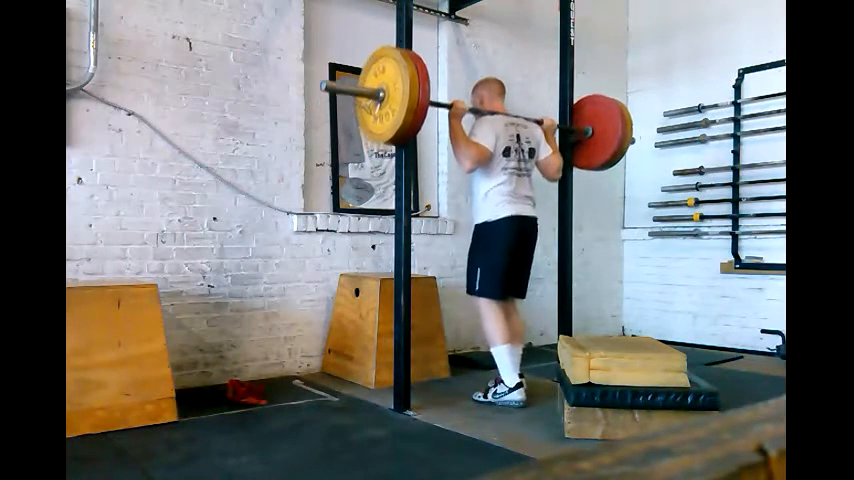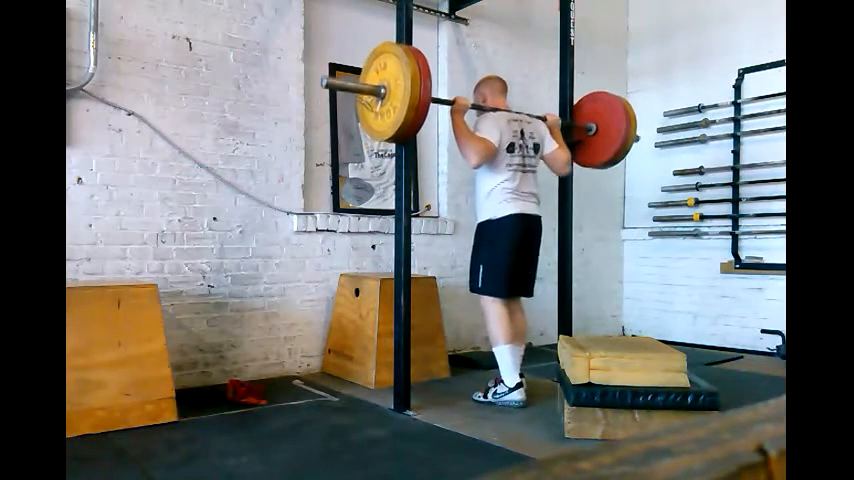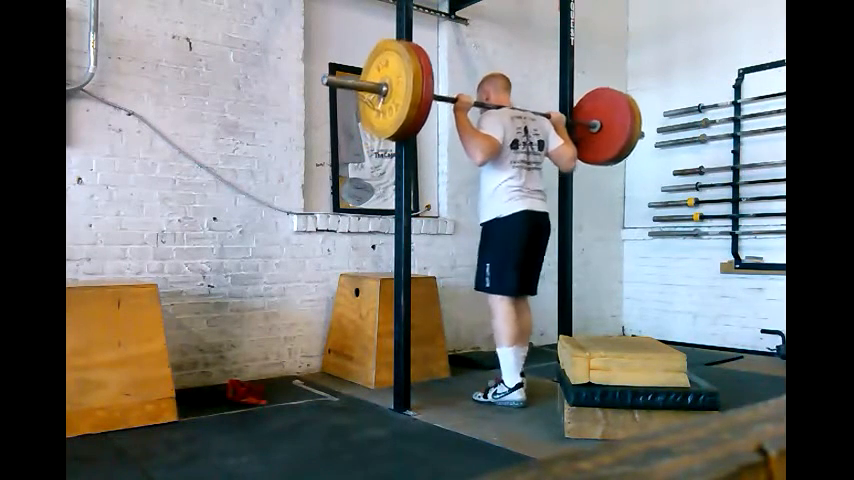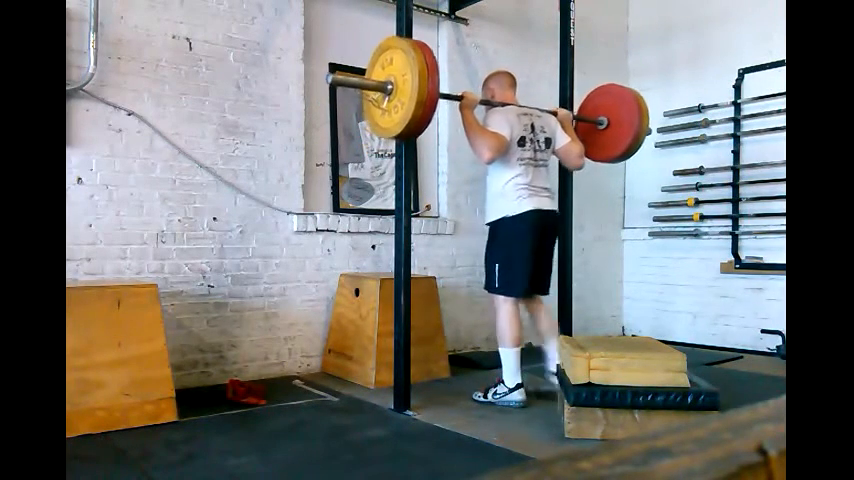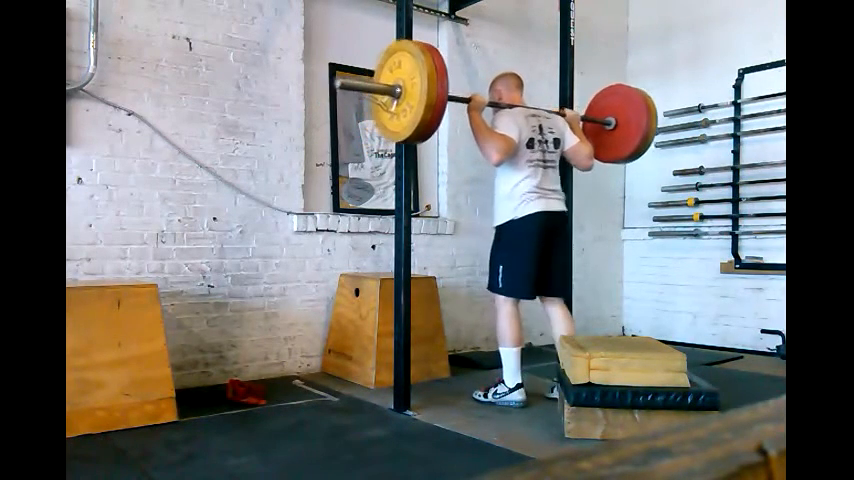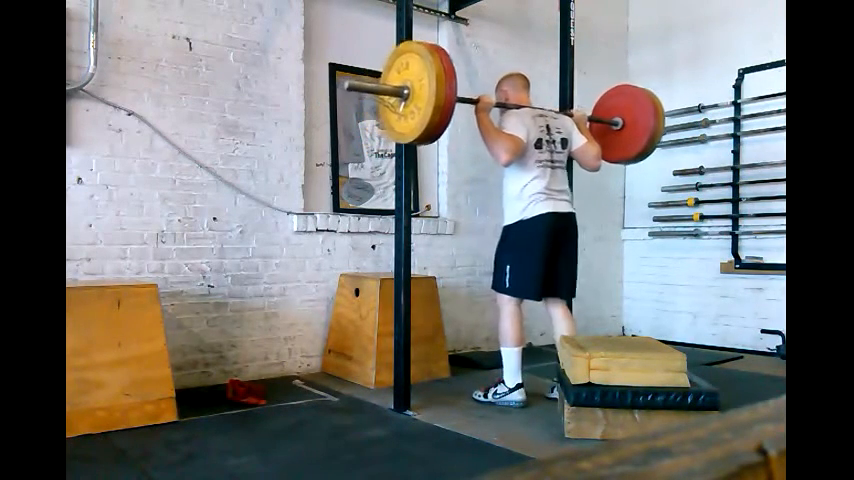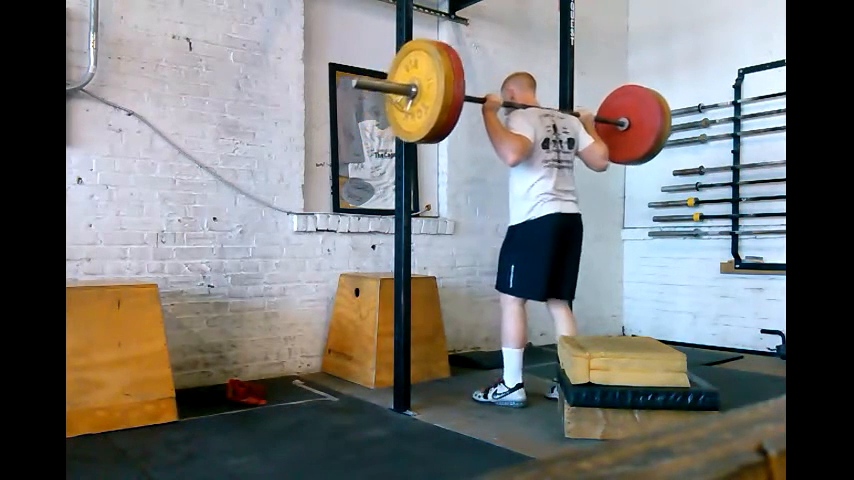
dt=0.2s
person 1, frame 1
left shoulder: (488, 124)
right shoulder: (531, 128)
left elbow: (469, 161)
right elbow: (554, 171)
left wrist: (455, 119)
right wrist: (550, 134)
left hip: (497, 222)
right hip: (525, 222)
left knee: (488, 302)
right knee: (507, 301)
left ankle: (510, 385)
right ankle: (512, 376)
person 1, frame 2
left shoulder: (490, 121)
right shoulder: (535, 125)
left elbow: (475, 157)
right elbow: (563, 166)
left wrist: (458, 115)
right wrist: (555, 129)
left hip: (500, 219)
right hip: (530, 219)
left knee: (491, 300)
right knee: (512, 300)
left ankle: (510, 385)
right ankle: (513, 375)
person 1, frame 3
left shoulder: (494, 117)
right shoulder: (539, 122)
left elbow: (480, 154)
right elbow: (568, 162)
left wrist: (460, 112)
right wrist: (559, 126)
left hip: (507, 217)
right hip: (537, 216)
left knee: (500, 299)
right knee: (518, 298)
left ankle: (510, 386)
right ankle: (515, 372)
person 1, frame 4
left shoulder: (500, 114)
right shoulder: (546, 119)
left elbow: (488, 151)
right elbow: (576, 159)
left wrist: (466, 110)
right wrist: (566, 123)
left hip: (515, 216)
right hip: (546, 214)
left knee: (505, 300)
right knee: (535, 297)
left ankle: (511, 386)
right ankle: (560, 371)
person 1, frame 5
left shoulder: (507, 117)
right shoulder: (554, 121)
left elbow: (496, 154)
right elbow: (585, 160)
left wrist: (474, 113)
right wrist: (575, 125)
left hip: (522, 218)
right hip: (555, 217)
left knee: (505, 300)
right knee: (553, 300)
left ankle: (511, 386)
person 1, frame 6
left shoulder: (515, 117)
right shoulder: (562, 121)
left elbow: (505, 155)
right elbow: (593, 161)
left wrist: (482, 114)
right wrist: (582, 125)
left hip: (530, 219)
right hip: (563, 218)
left knee: (508, 300)
right knee: (557, 301)
left ankle: (511, 386)
person 1, frame 7
left shoulder: (522, 117)
right shoulder: (568, 121)
left elbow: (512, 154)
right elbow: (601, 161)
left wrist: (489, 113)
right wrist: (589, 125)
left hip: (536, 220)
right hip: (569, 218)
left knee: (512, 300)
right knee: (559, 303)
left ankle: (511, 386)
